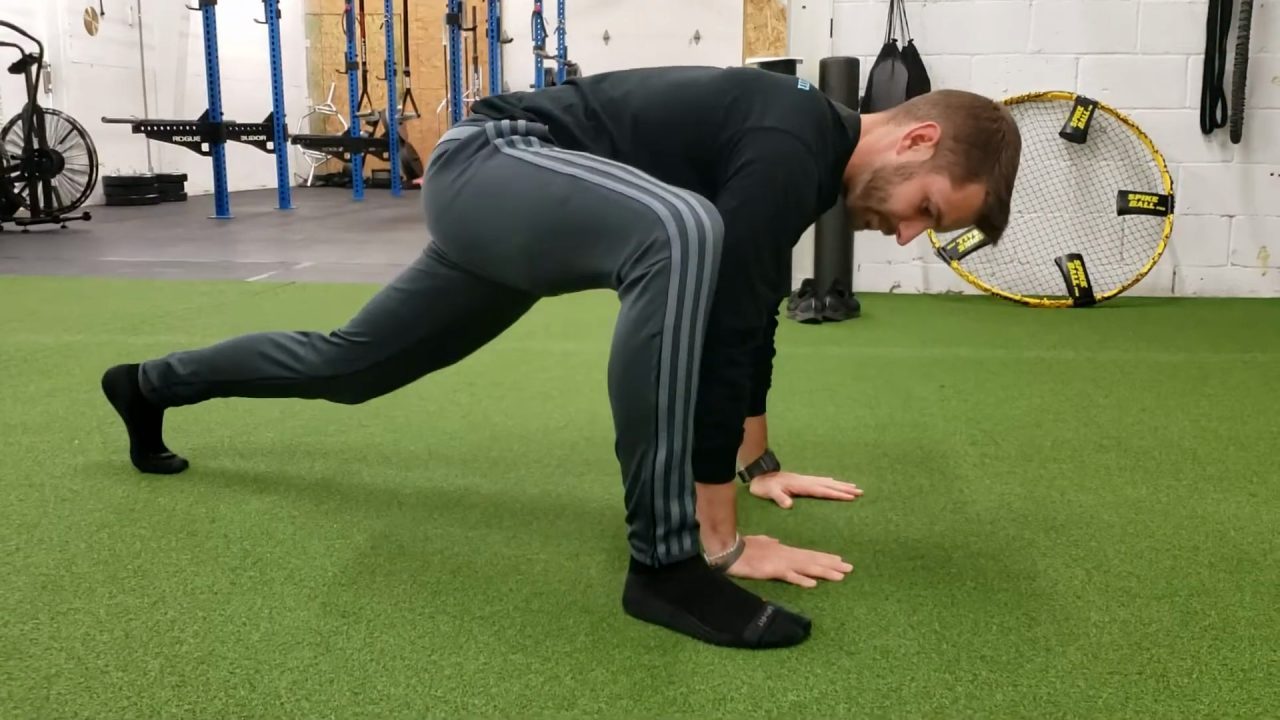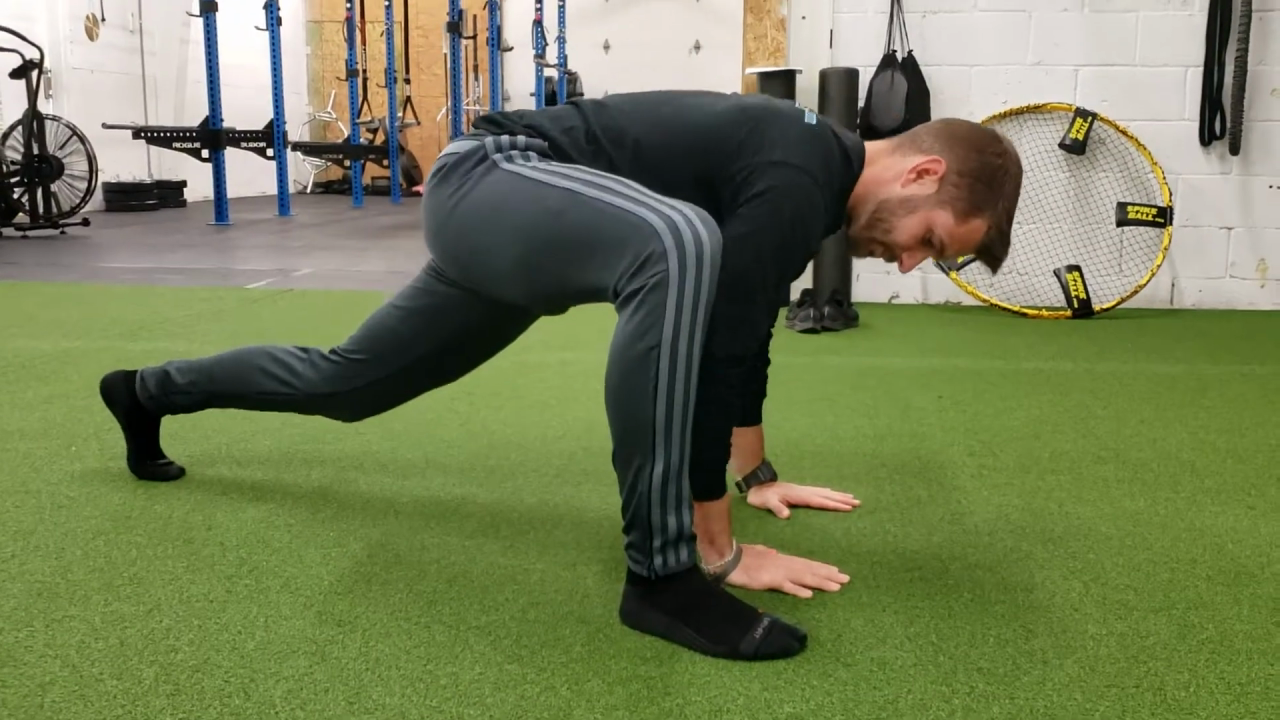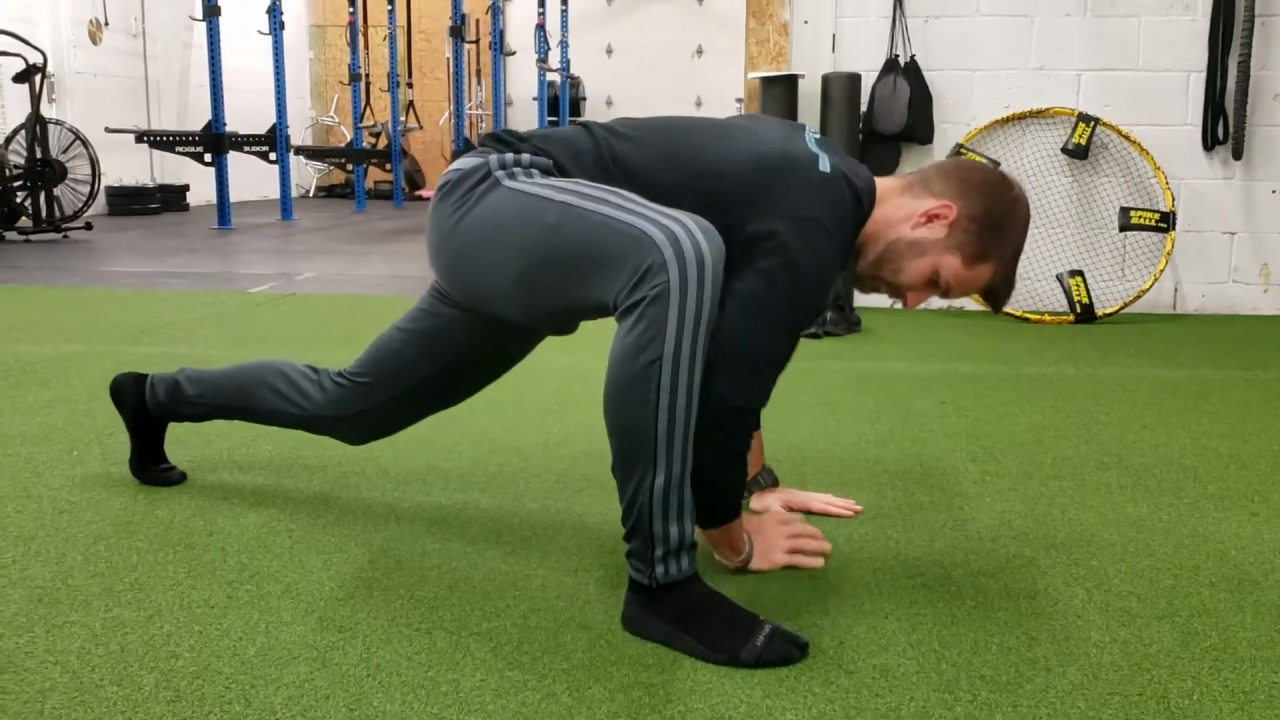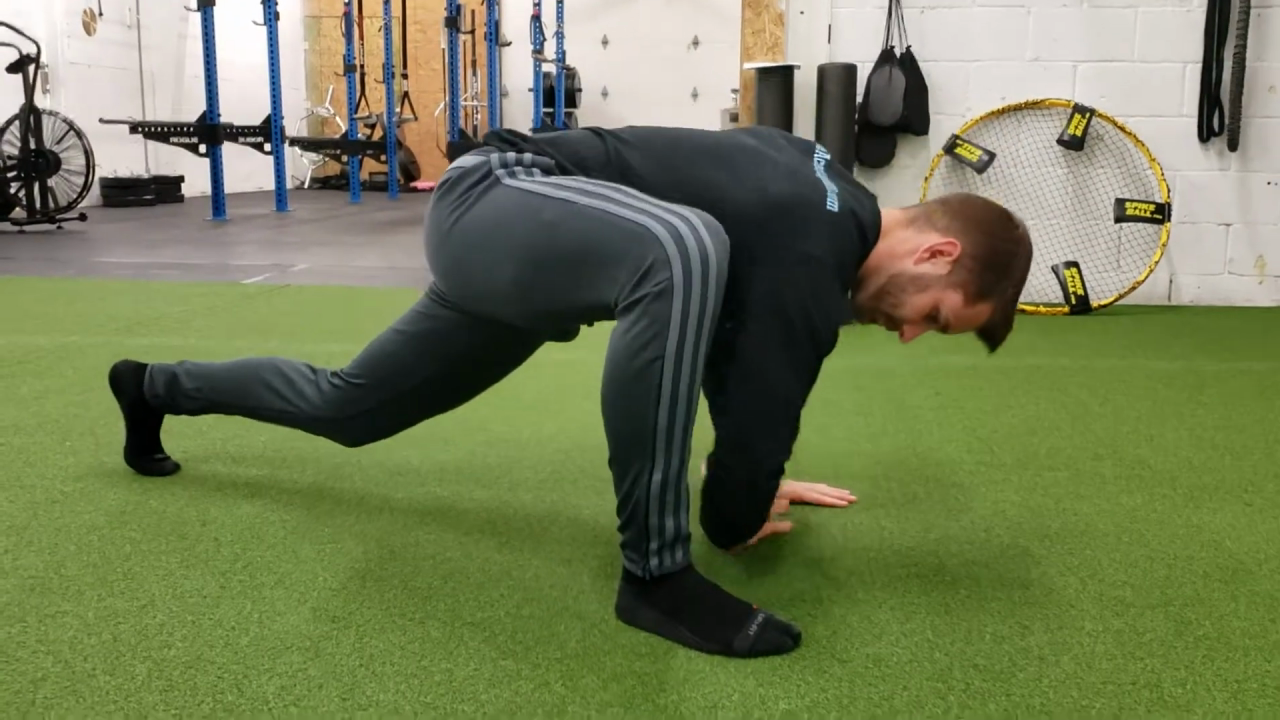
dt=0.2s
person 1, frame 1
left shoulder: (800, 141)
right shoulder: (790, 148)
left elbow: (746, 315)
right elbow: (724, 330)
left wrist: (759, 462)
right wrist: (718, 540)
left hip: (503, 200)
right hip: (487, 163)
left knee: (350, 364)
right knee: (680, 232)
left ankle: (149, 386)
right ankle: (665, 561)
person 1, frame 2
left shoulder: (805, 161)
right shoulder: (799, 182)
left elbow: (738, 326)
right elbow: (712, 354)
left wrist: (754, 473)
right wrist: (715, 549)
left hip: (501, 215)
right hip: (486, 181)
left knee: (346, 383)
right knee: (678, 243)
left ankle: (147, 391)
right ankle: (662, 570)
person 1, frame 3
left shoulder: (817, 183)
right shoulder: (812, 225)
left elbow: (728, 343)
right elbow: (717, 399)
left wrist: (758, 481)
right wrist: (733, 540)
left hip: (501, 232)
right hip: (490, 200)
left knee: (351, 404)
right knee: (680, 254)
left ankle: (155, 397)
right ankle: (661, 580)
person 1, frame 4
left shoulder: (826, 198)
right shoulder: (813, 261)
left elbow: (724, 327)
right elbow: (739, 485)
left wrist: (757, 482)
right wrist: (744, 526)
left hip: (499, 234)
right hip: (489, 202)
left knee: (345, 406)
right knee: (683, 250)
left ankle: (154, 388)
right ankle: (655, 571)
